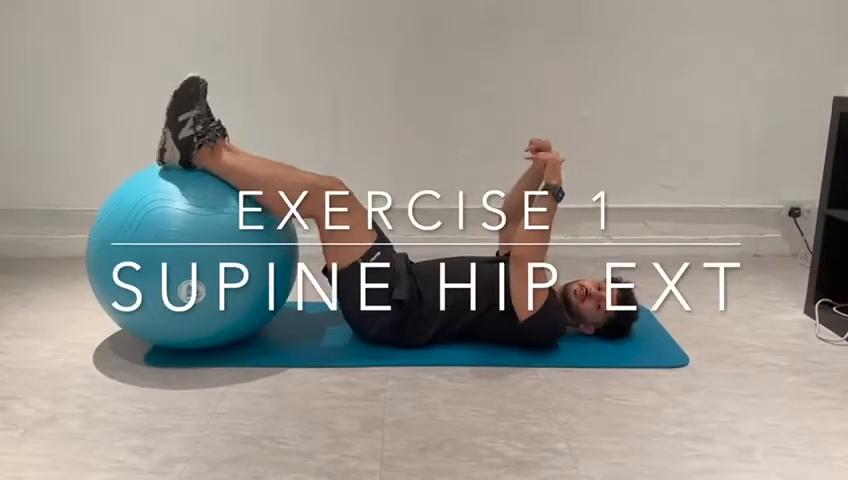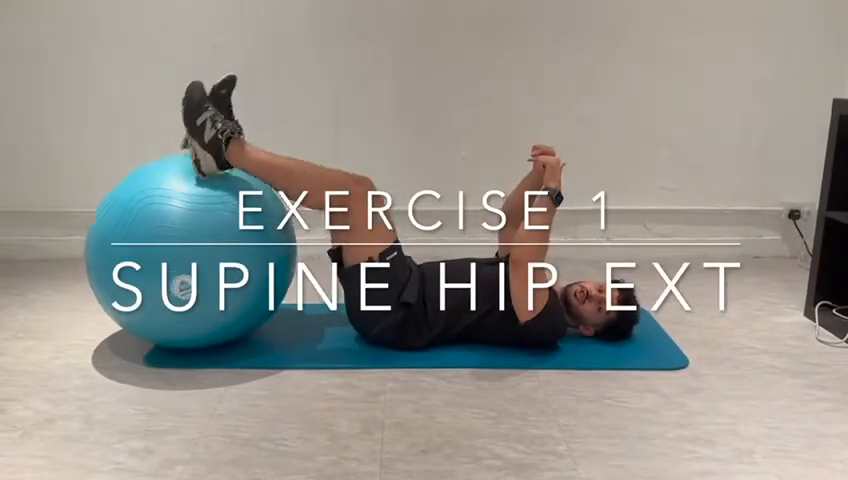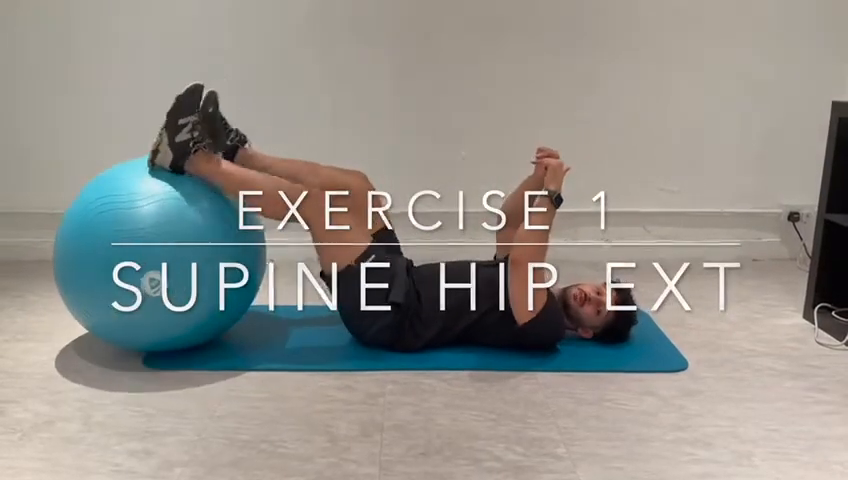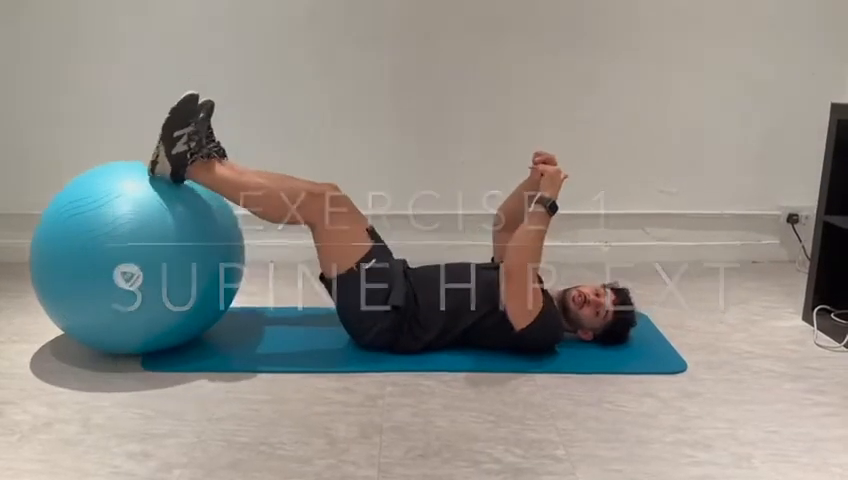
dt=0.5s
person 1, frame 1
left shoulder: (544, 322)
right shoulder: (535, 290)
left elbow: (523, 256)
right elbow: (510, 221)
left wrist: (552, 191)
right wrist: (538, 169)
left hip: (390, 312)
right hip: (400, 281)
left knee: (327, 197)
right knee: (330, 191)
left ankle: (198, 152)
right ankle: (214, 146)
person 1, frame 2
left shoulder: (548, 324)
right shoulder: (539, 291)
left elbow: (526, 258)
right elbow: (510, 222)
left wrist: (552, 195)
right wrist: (538, 174)
left hip: (392, 313)
right hip: (405, 288)
left knee: (355, 190)
right knee: (343, 191)
left ankle: (227, 150)
right ankle: (228, 146)
person 1, frame 3
left shoulder: (544, 326)
right shoulder: (538, 292)
left elbow: (524, 261)
right elbow: (508, 222)
left wrist: (552, 196)
right wrist: (539, 178)
left hip: (387, 314)
right hip: (396, 282)
left knee: (314, 202)
right knee: (355, 185)
left ankle: (193, 157)
right ankle: (235, 152)
person 1, frame 4
left shoulder: (542, 329)
right shoulder: (532, 296)
left elbow: (515, 268)
right elbow: (504, 227)
left wrist: (547, 202)
right wrist: (535, 182)
left hip: (387, 317)
right hip: (396, 288)
left knee: (322, 202)
right knee: (325, 197)
left ankle: (191, 166)
right ankle: (213, 161)
